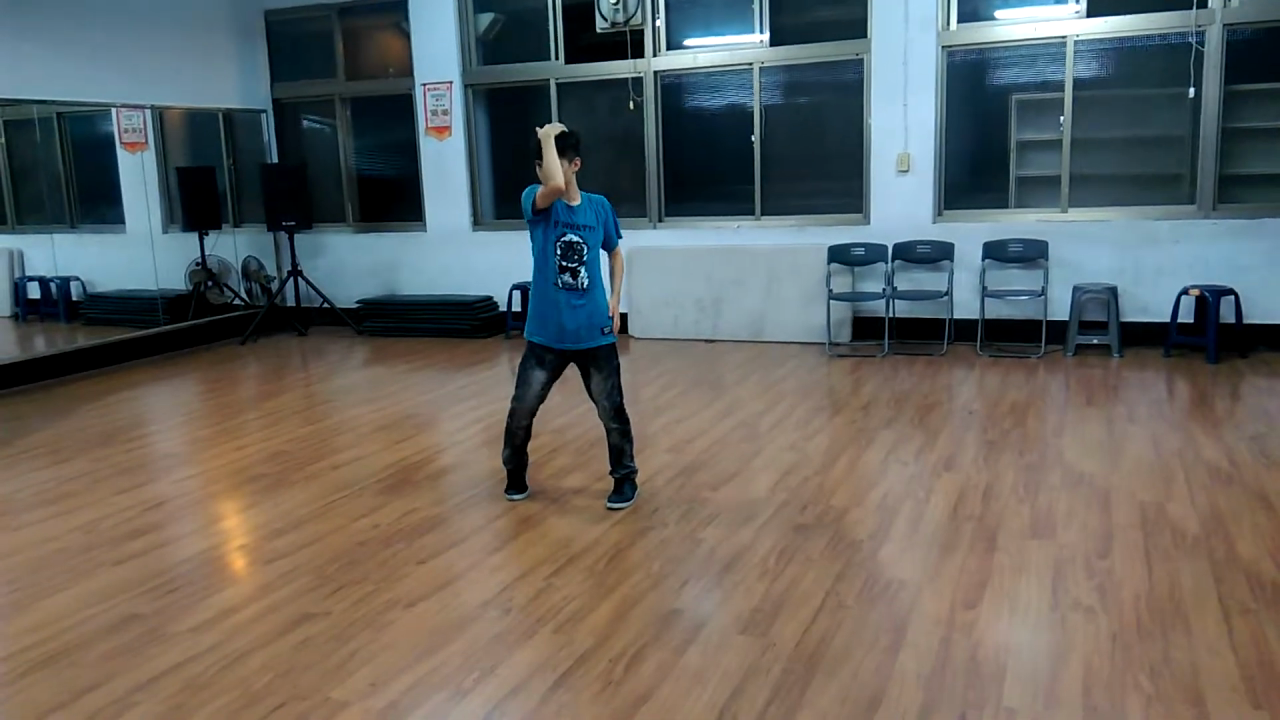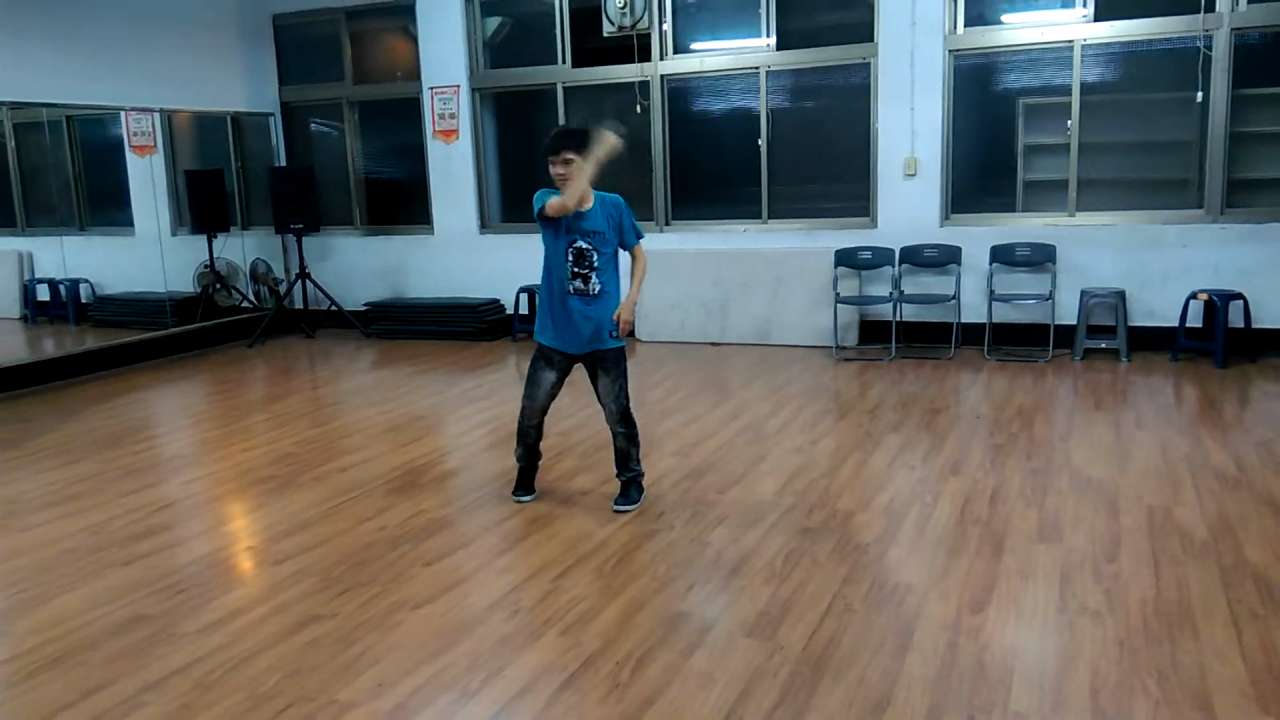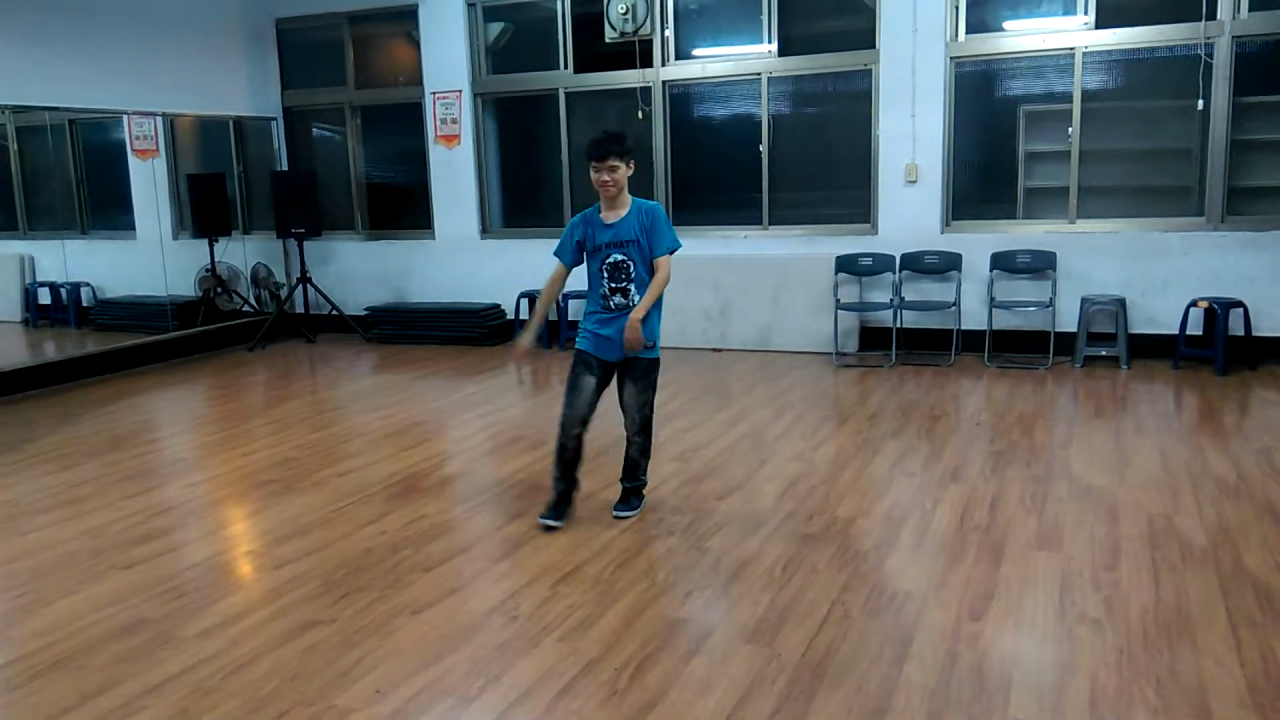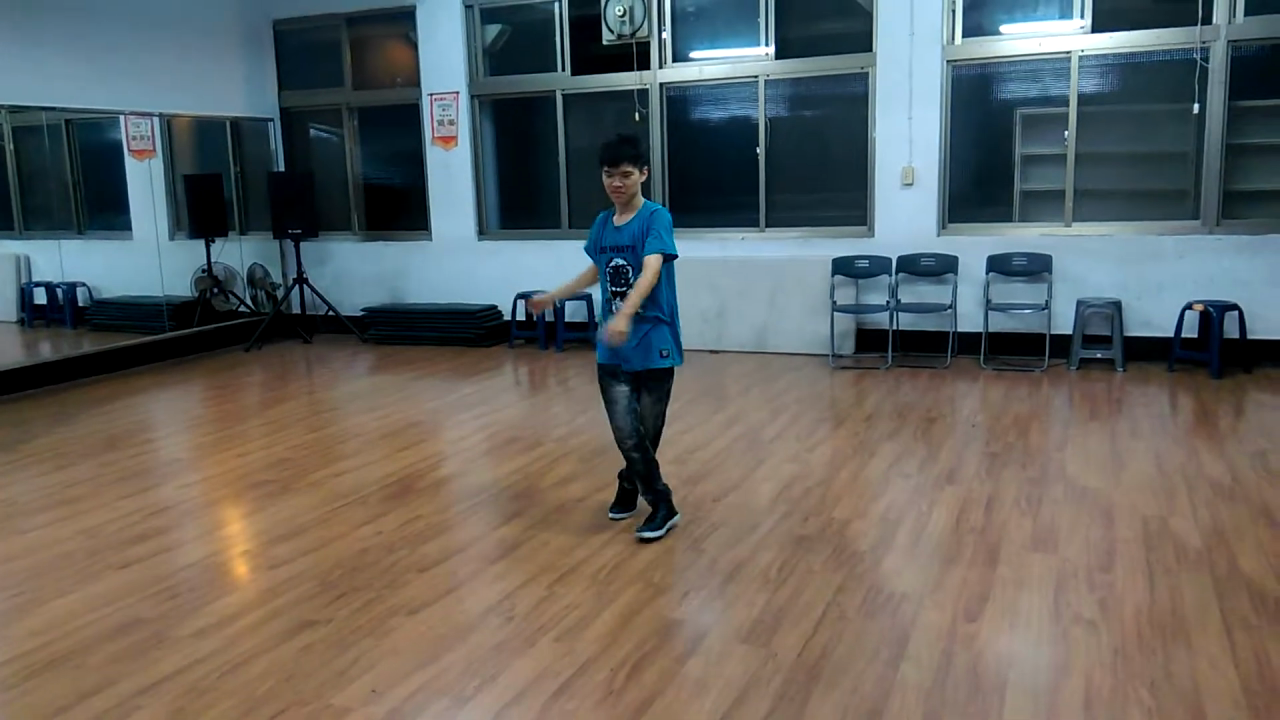
dt=0.4s
person 1, frame 1
left shoulder: (599, 206)
right shoulder: (534, 200)
left elbow: (615, 254)
right elbow: (555, 186)
left wrist: (614, 298)
right wrist: (546, 137)
left hip: (594, 331)
right hip: (547, 332)
left knee: (611, 409)
right knee: (522, 407)
left ankle: (625, 477)
right ankle: (515, 471)
person 1, frame 2
left shoulder: (614, 206)
right shoulder: (545, 202)
left elbow: (638, 255)
right elbow: (567, 204)
left wrist: (630, 302)
right wrist: (598, 153)
left hip: (603, 332)
right hip: (556, 332)
left knee: (617, 412)
right knee: (532, 408)
left ankle: (631, 480)
right ankle: (526, 471)
person 1, frame 3
left shoulder: (652, 214)
right shoulder: (581, 225)
left elbow: (663, 271)
right elbow: (557, 279)
left wrist: (637, 317)
right wrist: (531, 330)
left hip: (639, 340)
right hip: (594, 340)
left knee: (637, 423)
right knee: (572, 420)
left ankle: (633, 488)
right ankle: (562, 492)
person 1, frame 4
left shoulder: (656, 217)
right shoulder: (603, 224)
left elbow: (651, 273)
left wrist: (623, 316)
right wrist: (553, 297)
left hip: (654, 346)
right hip: (613, 351)
left knee: (647, 432)
right knee: (627, 434)
left ankle: (628, 486)
right ankle: (662, 505)
